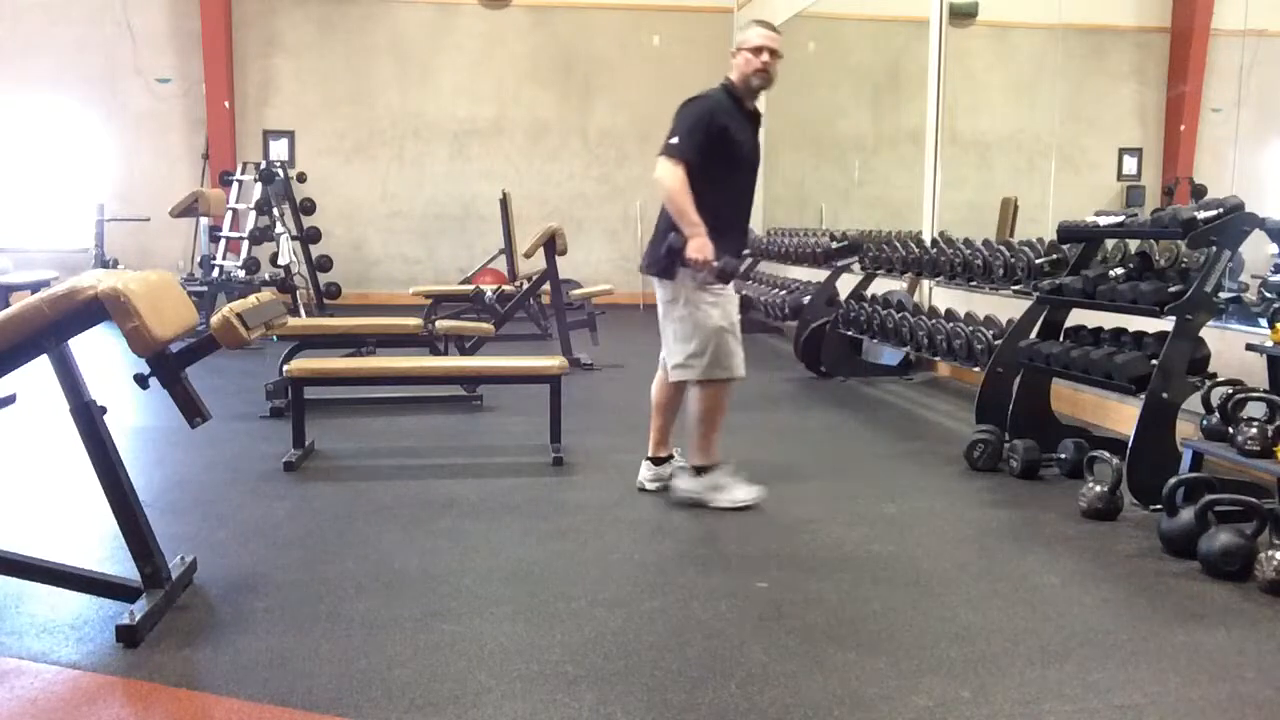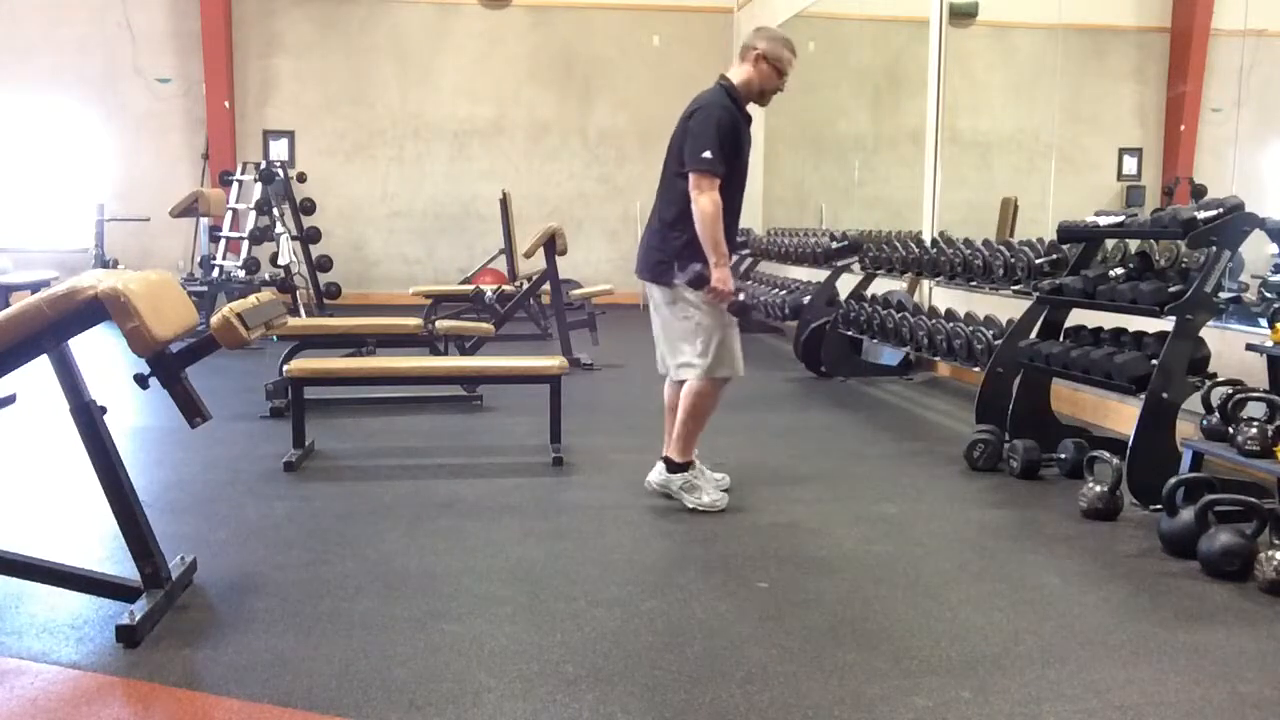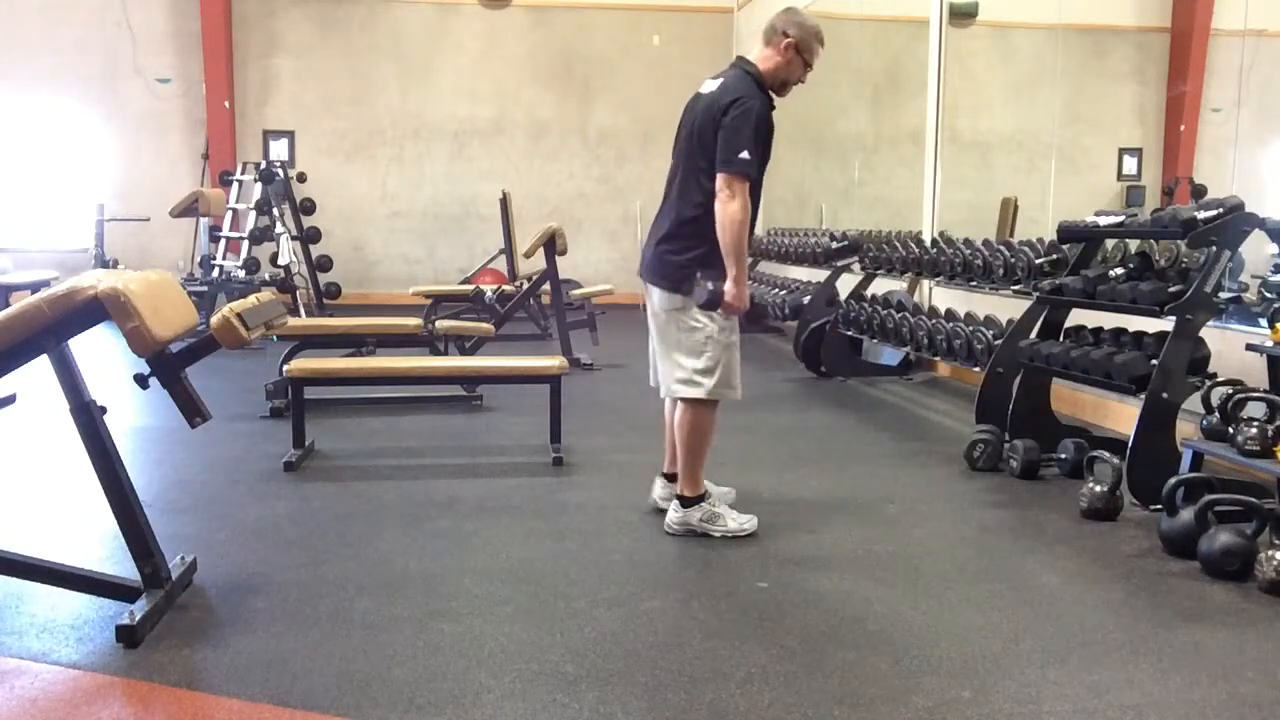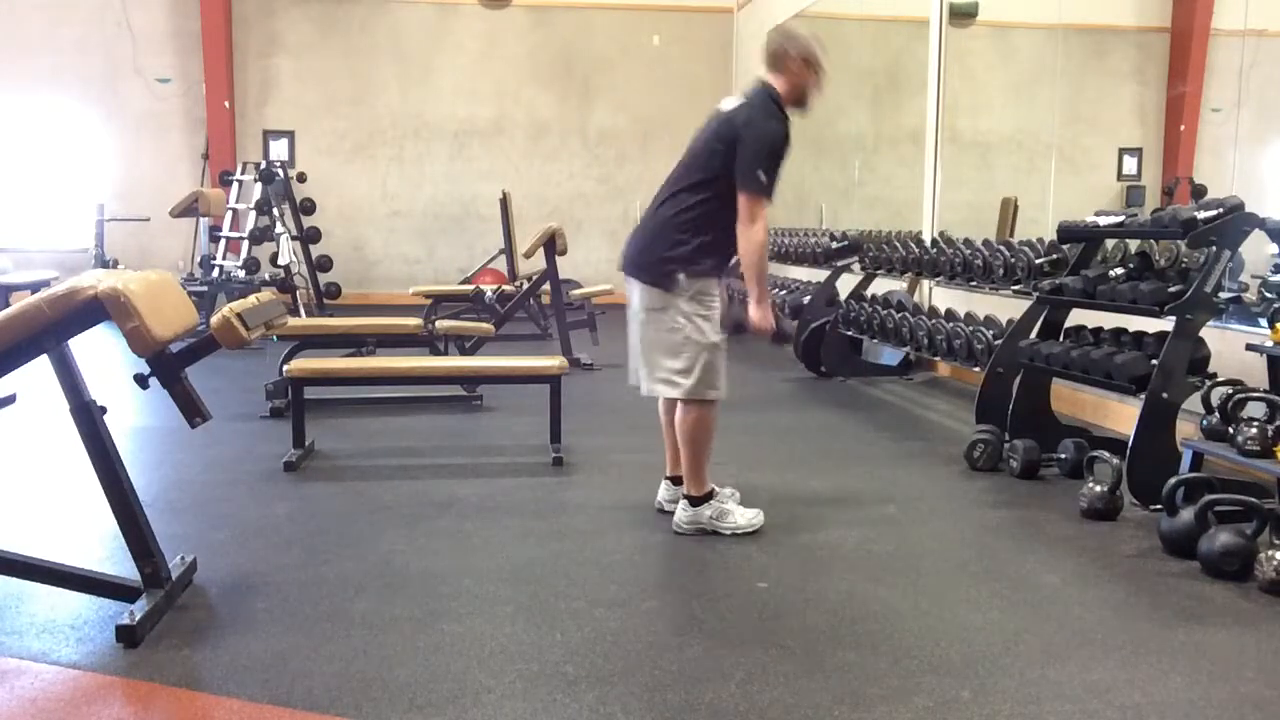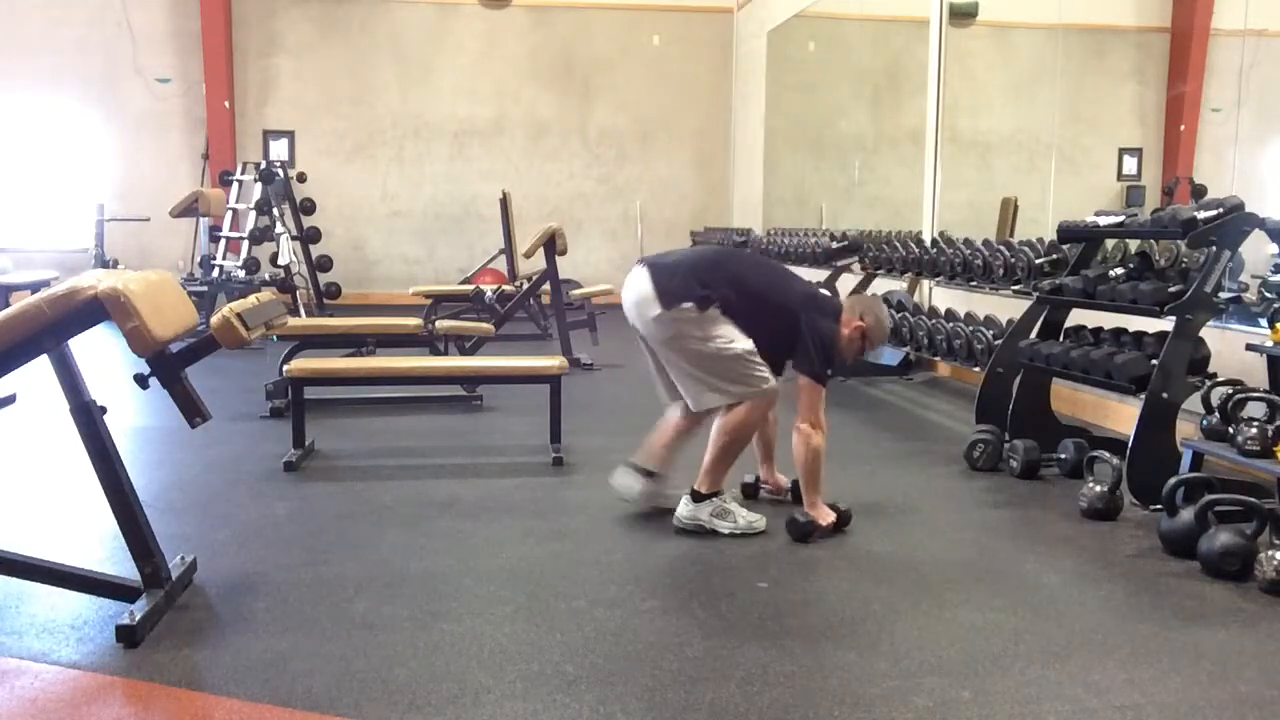
dt=1s
person 1, frame 1
left shoulder: (747, 119)
right shoulder: (707, 108)
right elbow: (668, 171)
right wrist: (695, 235)
left hip: (706, 262)
right hip: (691, 262)
left knee: (677, 365)
right knee: (715, 367)
left ankle: (657, 461)
right ankle: (702, 472)
person 1, frame 2
left shoulder: (728, 112)
right shoulder: (715, 110)
right elbow: (703, 192)
left wrist: (715, 262)
right wrist: (719, 265)
left hip: (674, 259)
right hip: (683, 262)
left knee: (685, 367)
right knee: (712, 366)
left ankle: (676, 460)
right ankle: (676, 467)
person 1, frame 3
left shoulder: (718, 86)
right shoulder: (748, 102)
right elbow: (730, 195)
right wrist: (737, 276)
left hip: (668, 258)
right hip: (695, 268)
left knee: (683, 383)
right knee: (701, 387)
left ankle: (672, 481)
right ankle: (690, 504)
person 1, frame 4
left shoulder: (743, 110)
right shoulder: (766, 122)
right elbow: (750, 222)
left wrist: (712, 285)
right wrist: (759, 302)
left hip: (650, 258)
right hip: (671, 266)
left knee: (679, 380)
right knee: (697, 384)
left ankle: (678, 484)
right ankle: (698, 504)
person 1, frame 5
right shoulder: (821, 327)
right elbow: (807, 424)
left wrist: (768, 469)
right wrist: (813, 504)
left hip: (646, 280)
right hip: (669, 294)
left knee: (704, 396)
right knee: (753, 396)
left ankle: (644, 473)
right ankle: (701, 502)
